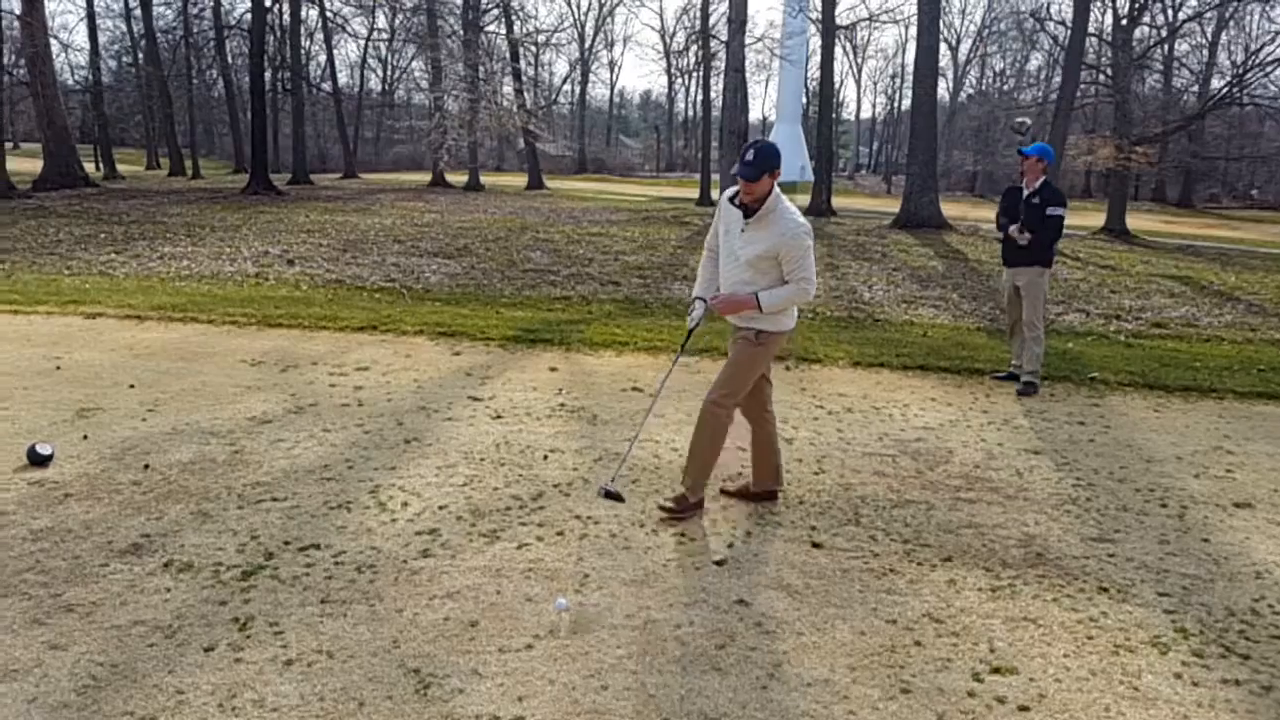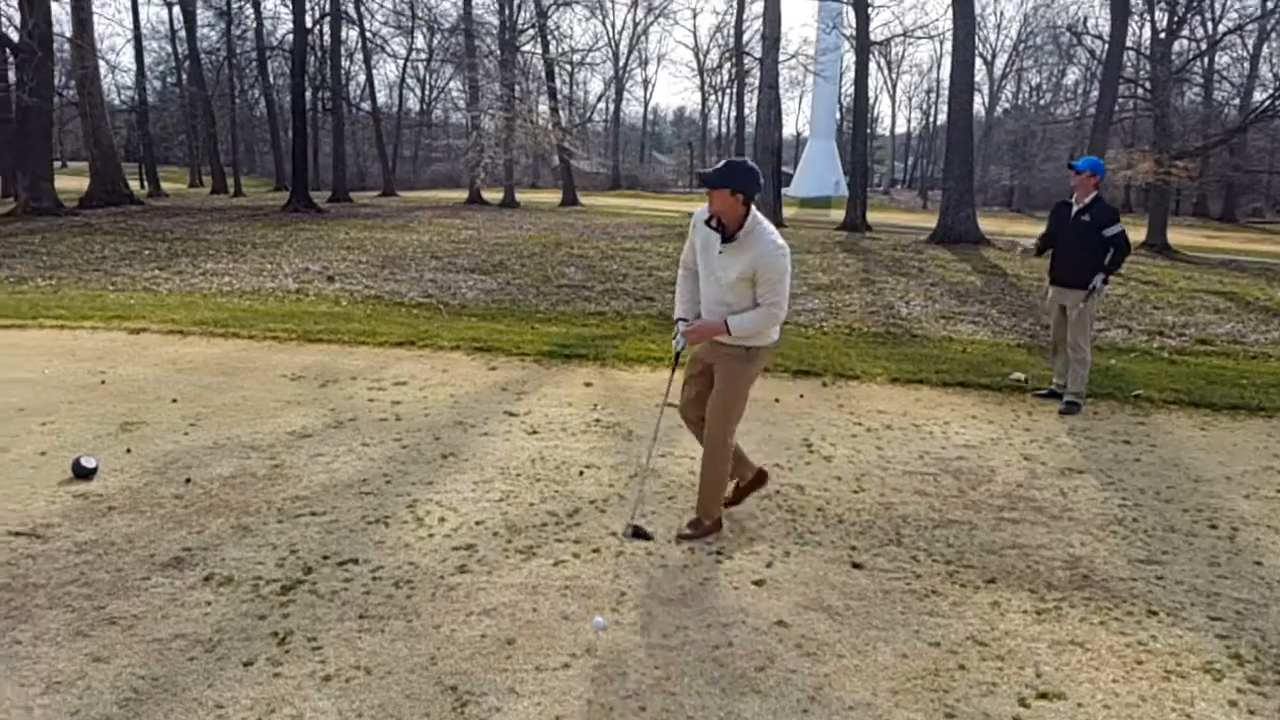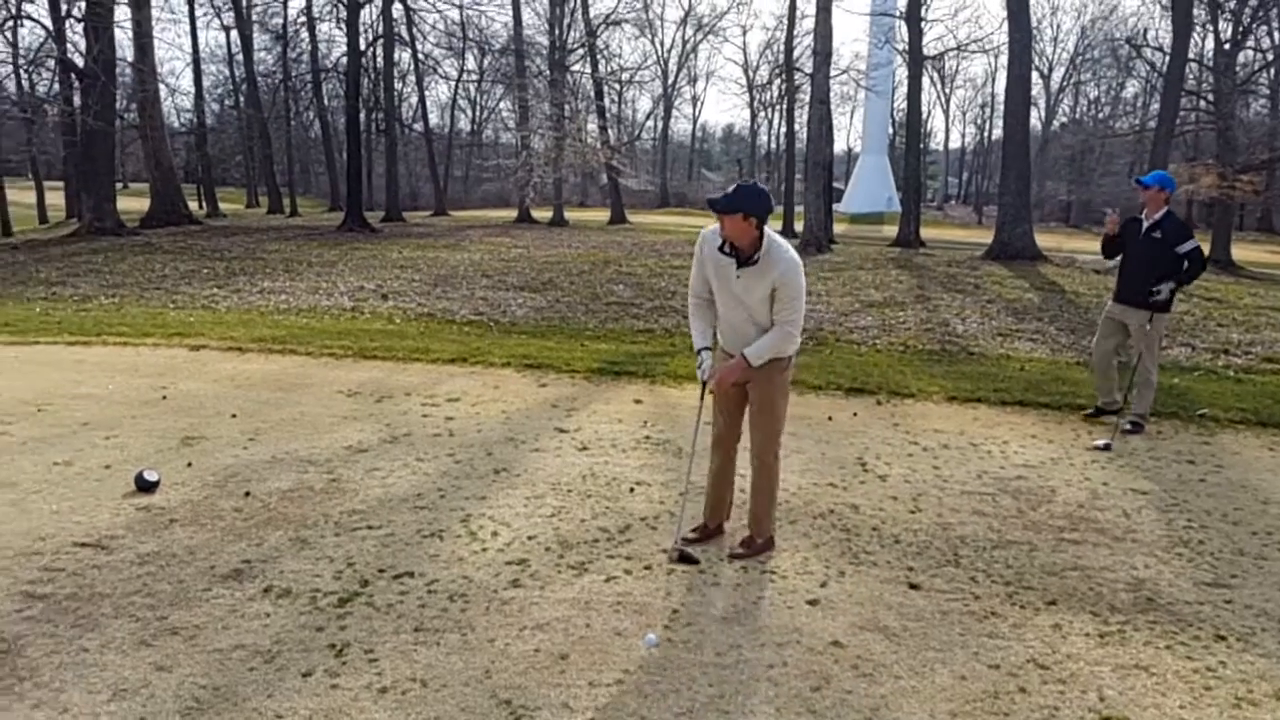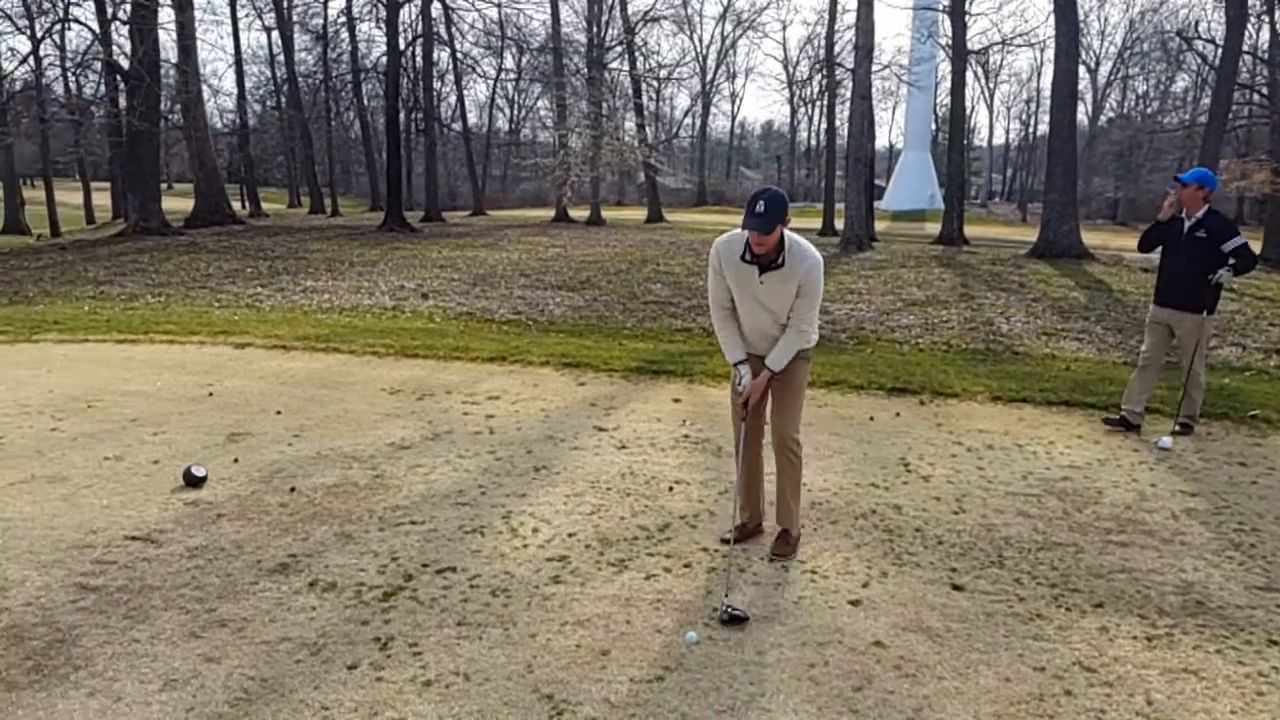
dt=0.4s
person 1, frame 1
left shoulder: (791, 227)
right shoulder: (730, 201)
left elbow: (804, 289)
right elbow: (713, 251)
left wrist: (748, 301)
right wrist: (700, 297)
left hip: (764, 330)
right hip: (740, 324)
left knee: (717, 404)
right knee: (753, 403)
left ankle: (693, 493)
right ankle: (766, 481)
person 1, frame 2
left shoulder: (769, 249)
right shoulder: (702, 219)
left elbow: (773, 312)
right elbow: (689, 270)
left wrist: (719, 325)
right wrist: (684, 319)
left hip: (746, 347)
right hip: (711, 338)
left knee: (717, 429)
right knee: (691, 409)
left ankle: (709, 515)
right ankle: (746, 473)
person 1, frame 3
left shoulder: (786, 265)
right shoulder: (709, 241)
left elbow: (787, 331)
right elbow: (699, 298)
left wrist: (741, 363)
right wrist: (704, 349)
left hip: (770, 362)
right hip: (728, 356)
left knee: (763, 449)
right knee: (722, 438)
left ankle: (761, 533)
right ankle: (714, 519)
person 1, frame 4
left shoulder: (807, 261)
right shoulder: (723, 250)
left elbow: (801, 328)
right elbow: (721, 310)
left wrist: (766, 375)
right wrist: (740, 365)
left hip: (792, 355)
right hip: (748, 353)
left knee: (785, 436)
right knee: (746, 437)
left ankle: (789, 526)
right ankle: (750, 517)
person 2, frame 1
left shoulder: (1053, 195)
right shoulder: (1012, 192)
left elbow: (1053, 233)
right elbow: (1001, 220)
left wrist: (1030, 237)
right wrist: (1011, 229)
left hip: (1035, 268)
right hip: (1011, 266)
left knee: (1032, 323)
right knee: (1014, 321)
left ankle: (1031, 377)
right ankle: (1018, 368)
person 2, frame 2
left shoulder: (1105, 212)
right shoulder: (1061, 208)
left elbow: (1122, 247)
right elbow: (1049, 237)
left wrist: (1104, 274)
right wrist: (1036, 249)
left hip: (1083, 289)
right hip: (1057, 285)
left knee: (1078, 343)
right knee: (1058, 340)
left ankle: (1074, 396)
right ankle: (1060, 386)
person 2, frame 3
left shoulder: (1176, 228)
right shoulder: (1132, 224)
left elbow: (1198, 263)
right elbow: (1111, 254)
left wrist: (1173, 284)
right wrist: (1110, 233)
left hip: (1150, 309)
right hip: (1119, 303)
left knee: (1144, 365)
right knee: (1101, 351)
left ankle: (1138, 416)
right ankle: (1109, 402)
person 2, frame 4
left shoulder: (1220, 225)
right shoulder: (1172, 221)
left elbow: (1248, 258)
right elbow: (1143, 246)
left wrist: (1230, 270)
right wrist: (1162, 218)
left hip: (1195, 311)
right hip: (1161, 306)
left knee: (1193, 368)
right knee: (1148, 360)
left ankle: (1187, 418)
right ankle: (1131, 415)
